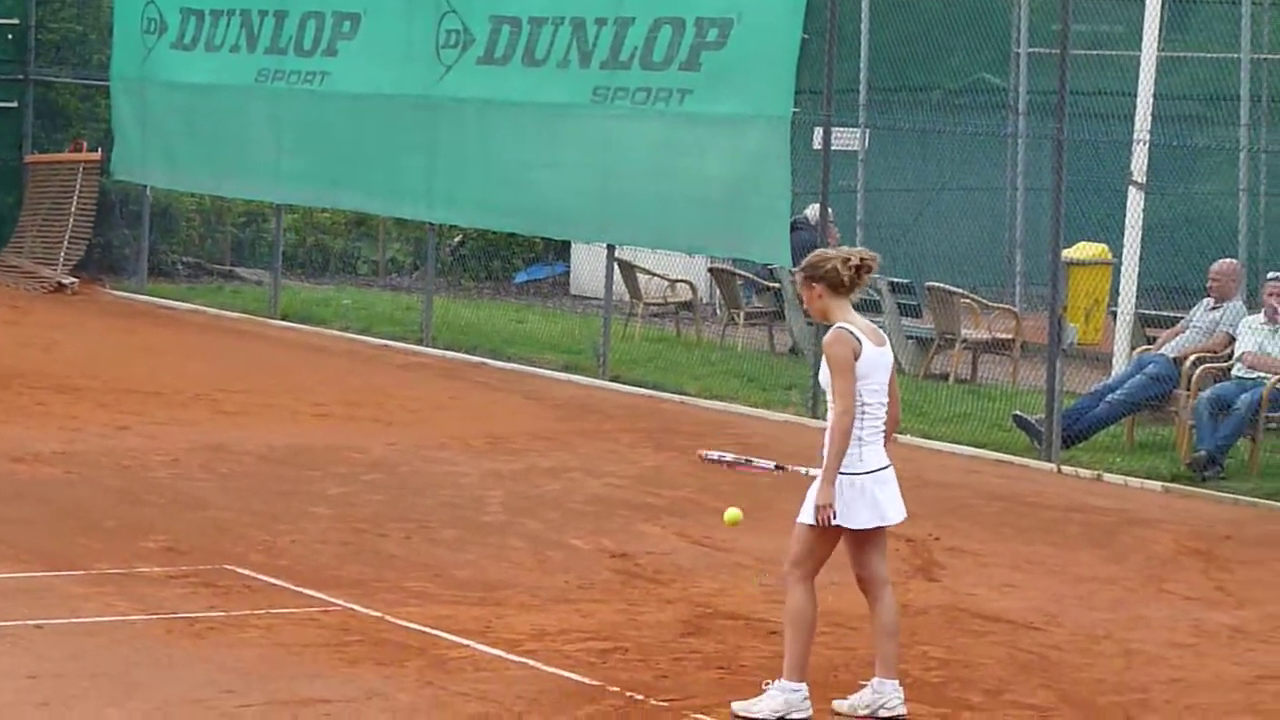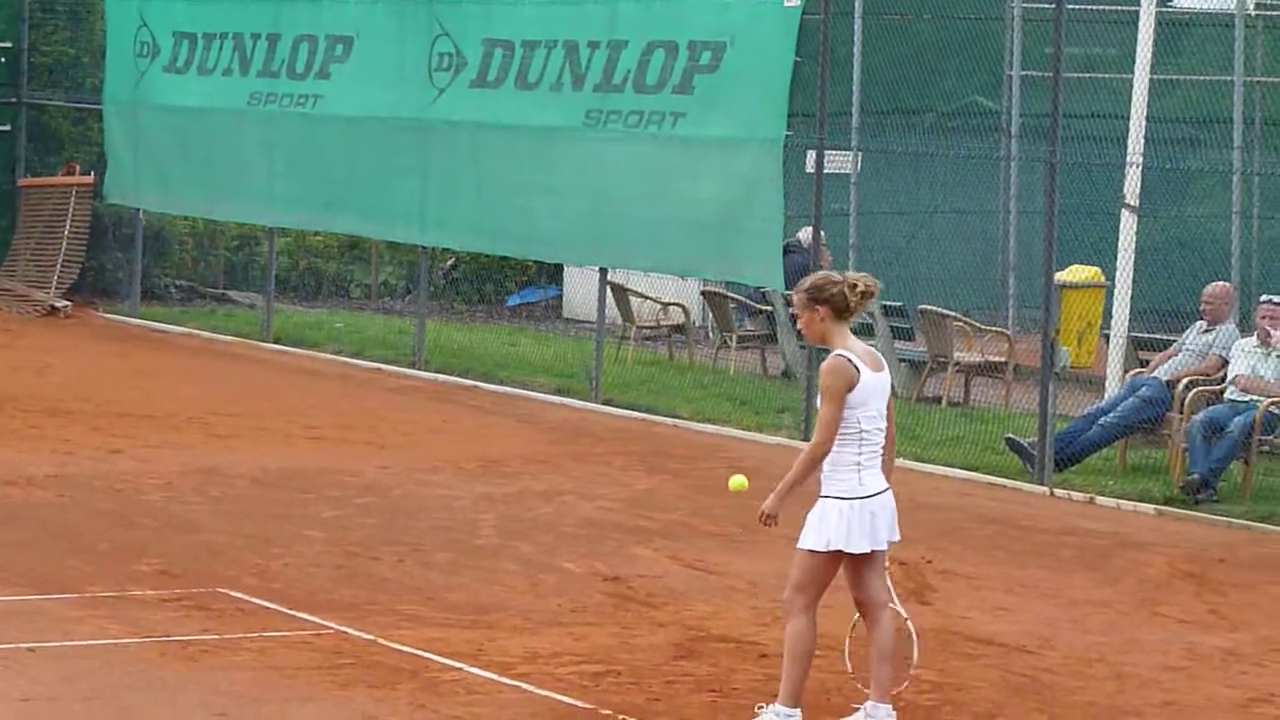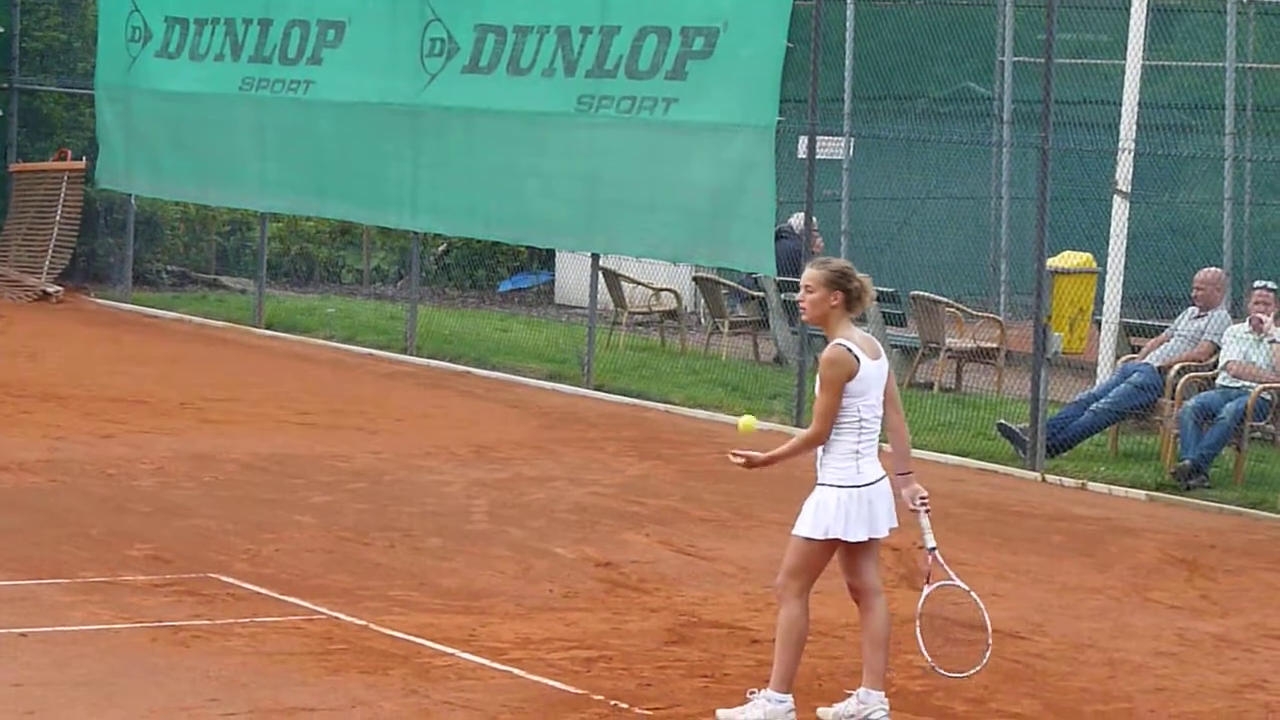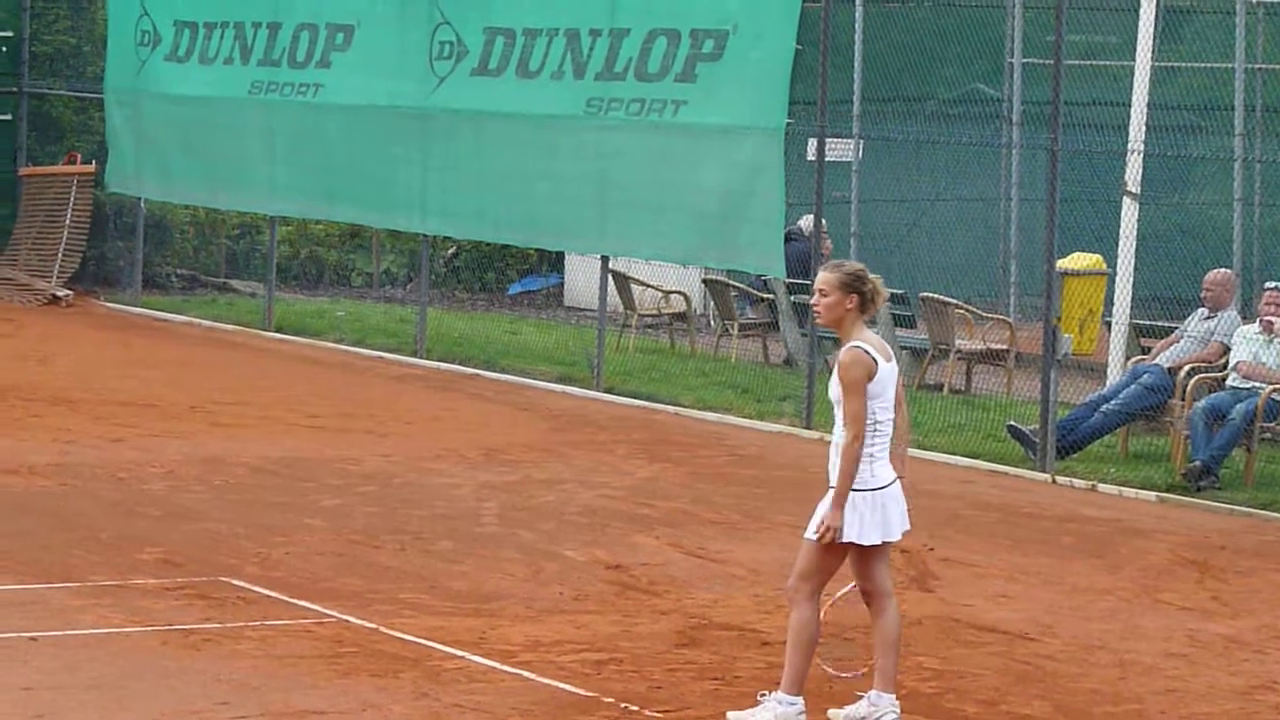
dt=0.4s
person 1, frame 1
left shoulder: (839, 339)
right shoulder: (877, 335)
left elbow: (845, 419)
right elbow: (892, 414)
left wrist: (827, 484)
left hip: (848, 477)
right hip: (877, 475)
left knee: (798, 576)
right knee: (875, 581)
person 1, frame 2
left shoulder: (836, 366)
right shoulder: (873, 358)
left elbow: (821, 445)
right elbow: (885, 436)
left wrist: (779, 497)
left hip: (842, 503)
right hip: (872, 498)
left knee: (797, 602)
right knee: (873, 604)
person 1, frame 3
left shoulder: (836, 355)
right shoulder: (872, 345)
left elbow: (819, 432)
right elbow: (896, 417)
left wrist: (763, 458)
right wrist: (904, 478)
left hip: (840, 490)
right hip: (868, 484)
left knee: (790, 588)
right knee: (866, 590)
person 1, frame 4
left shoulder: (853, 357)
right shoulder: (880, 348)
left elbow: (854, 438)
right elbow: (900, 423)
left wrist: (836, 507)
right wrist: (896, 478)
left hip: (855, 493)
right hip: (880, 488)
left knee: (802, 590)
right knee: (878, 593)
person 2, frame 1
left shoulder: (1235, 309)
right shoulder: (1205, 304)
left elbow: (1218, 345)
left wrist: (1179, 354)
right wrist: (1152, 352)
left hip: (1174, 368)
right hip: (1155, 358)
left knee: (1119, 400)
right knee: (1103, 390)
left ankle: (1063, 437)
person 2, frame 2
left shoulder: (1228, 332)
right shoulder: (1198, 327)
left elbow: (1210, 368)
left wrist: (1171, 378)
right wrist: (1145, 375)
left hip: (1168, 391)
right hip: (1149, 381)
left knee: (1112, 421)
right knee: (1096, 412)
left ankle: (1057, 459)
person 2, frame 3
left shoulder: (1219, 318)
right shoulder: (1189, 312)
left elbow: (1202, 354)
left wrist: (1162, 364)
right wrist: (1137, 361)
left hip: (1160, 377)
right hip: (1141, 367)
left knee: (1103, 408)
right knee: (1087, 399)
left ankle: (1049, 445)
person 2, frame 4
left shoulder: (1229, 319)
right shoulder: (1199, 313)
left elbow: (1212, 354)
left wrist: (1173, 365)
right wrist: (1147, 361)
left hip: (1170, 379)
right hip: (1151, 368)
left knee: (1114, 409)
right knee: (1097, 400)
left ankle: (1059, 447)
person 3, frame 1
right shoulder: (1249, 323)
right elbow: (1248, 359)
right hip: (1240, 381)
left knee: (1244, 404)
right knee: (1205, 399)
left ankle: (1212, 456)
right ankle: (1210, 458)
person 3, frame 2
right shoulder: (1242, 345)
right elbow: (1241, 382)
right hip: (1233, 404)
left knee: (1238, 426)
right knee: (1198, 421)
left ankle: (1203, 479)
right ankle: (1203, 483)
person 3, frame 3
right shoulder: (1234, 332)
right elbow: (1233, 368)
left hip: (1257, 397)
right hip: (1225, 390)
left knee: (1230, 412)
right knee: (1190, 408)
left ankle: (1195, 465)
right ankle: (1195, 469)
person 3, frame 4
right shoulder: (1244, 332)
right elbow: (1243, 369)
right hip: (1235, 390)
left knee: (1239, 413)
right knee: (1200, 409)
left ankle: (1205, 466)
right ankle: (1206, 471)
